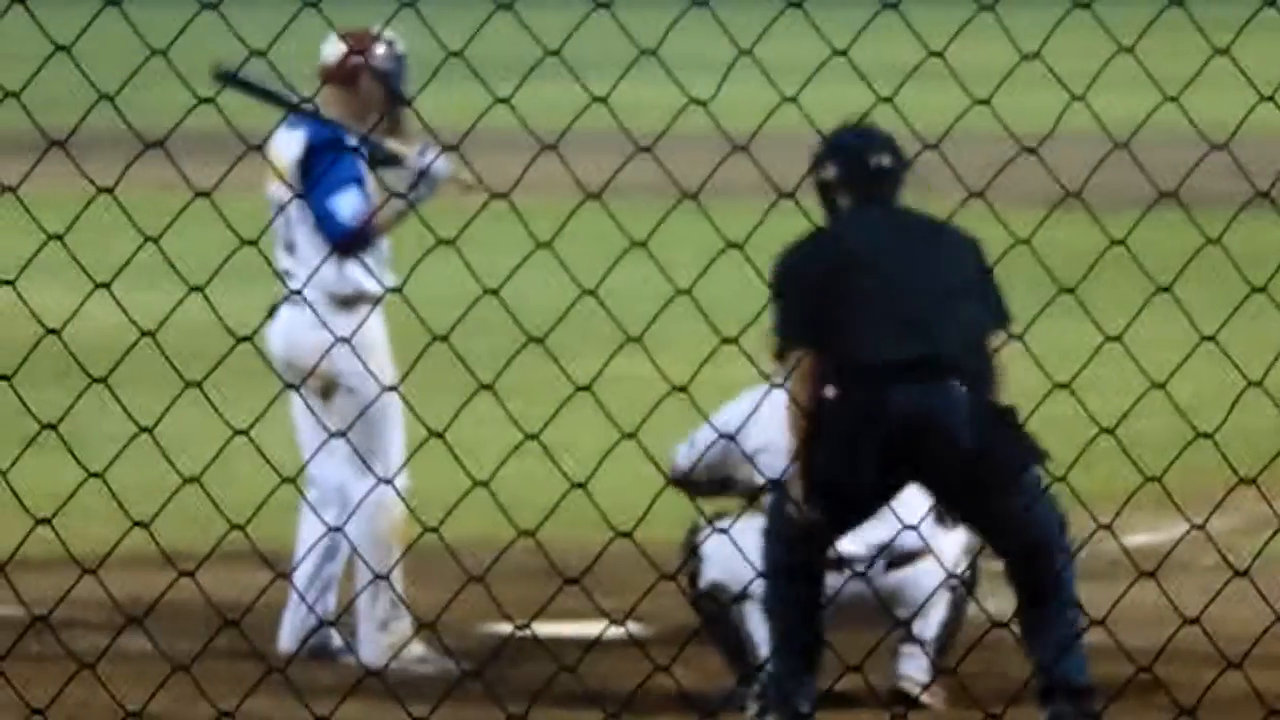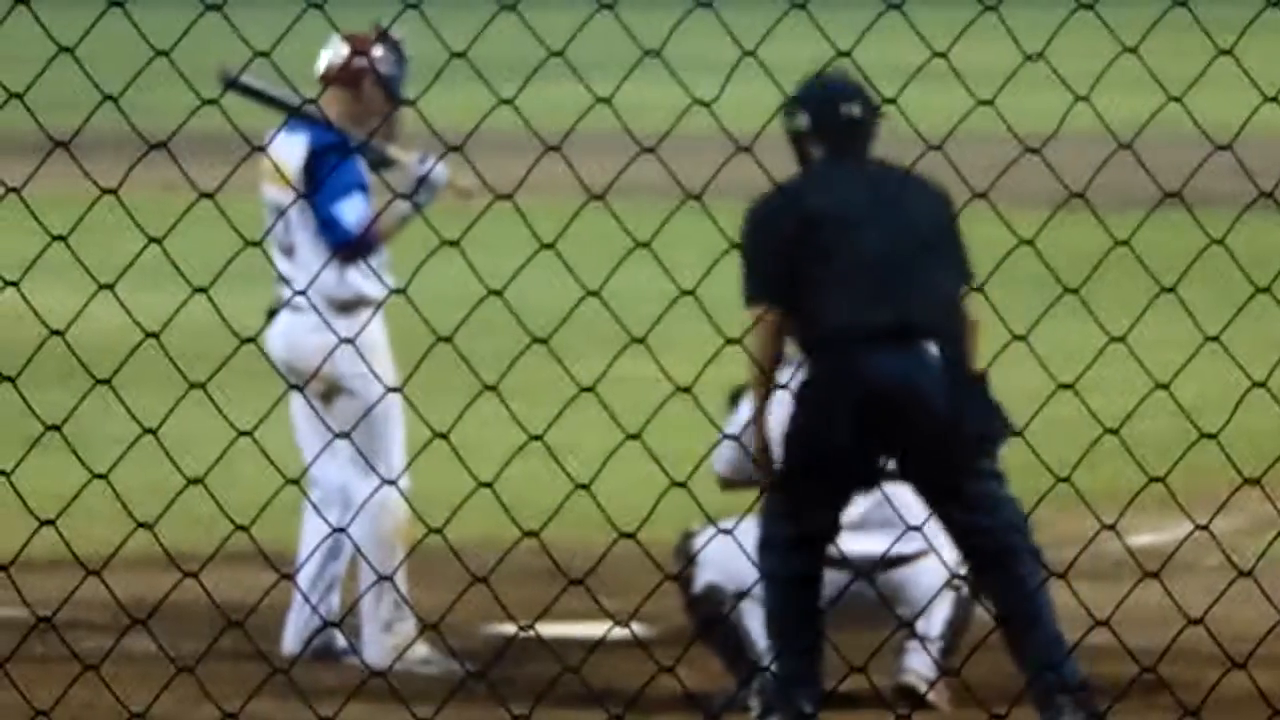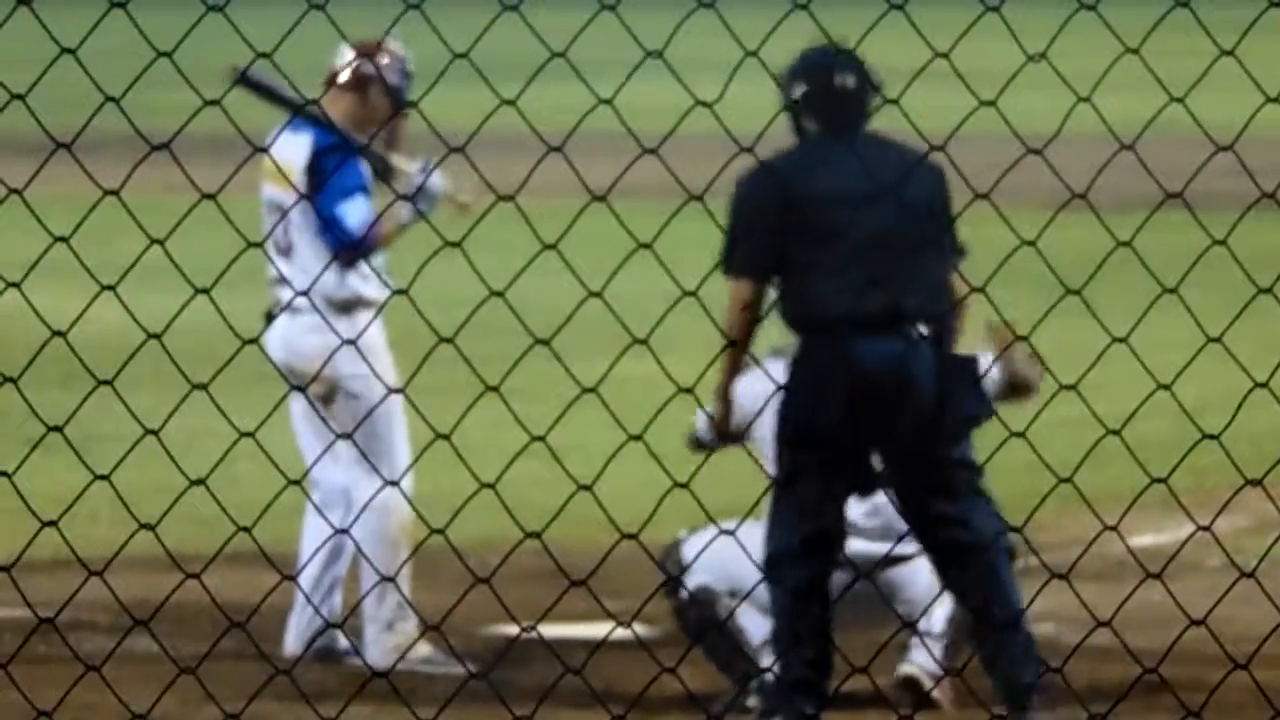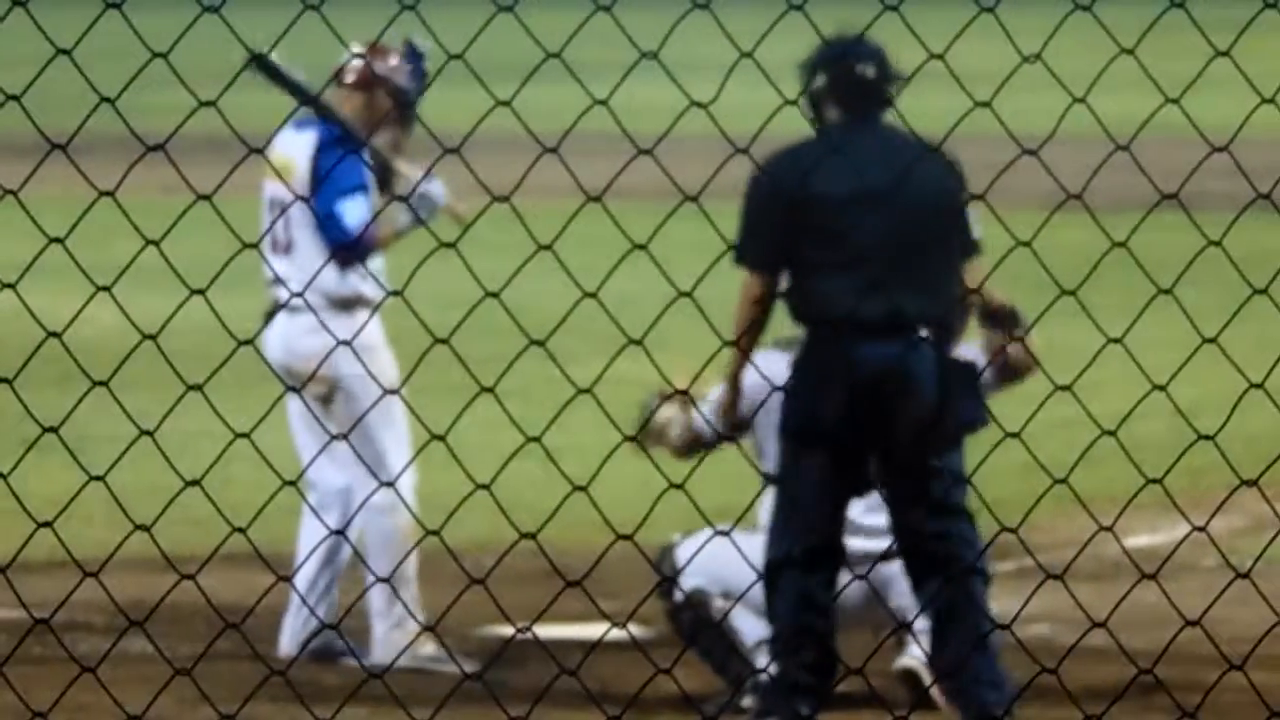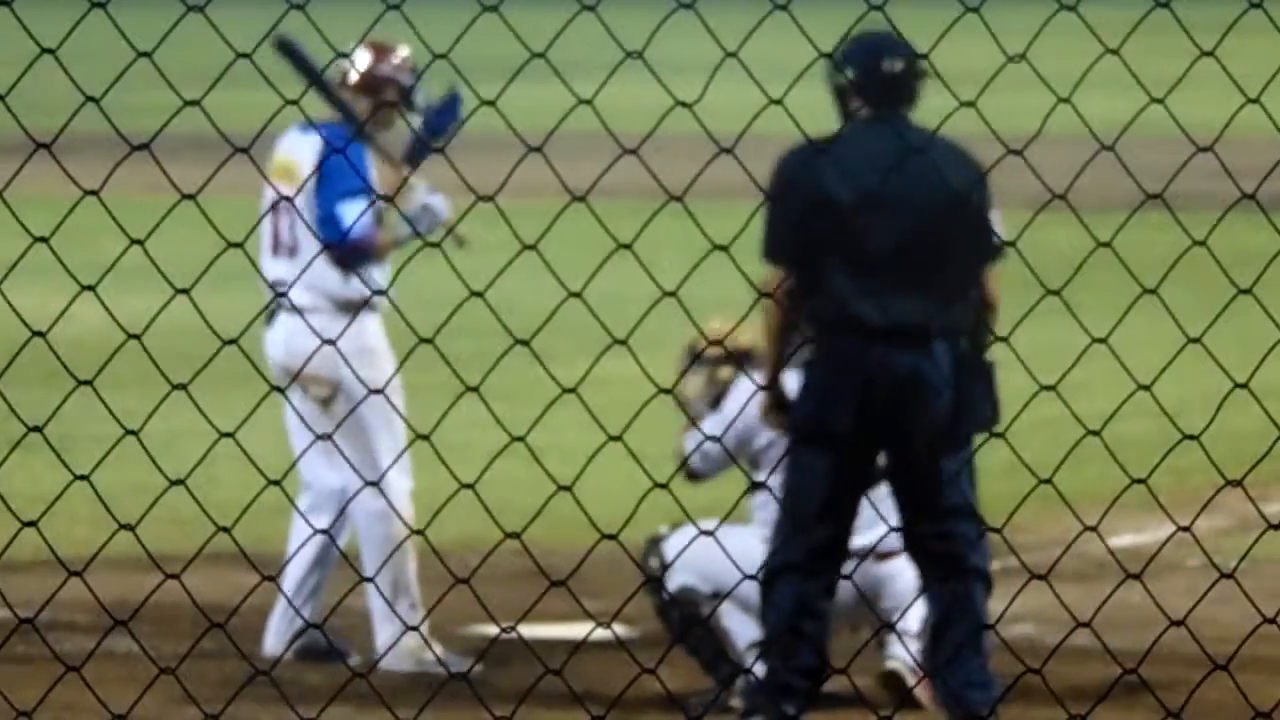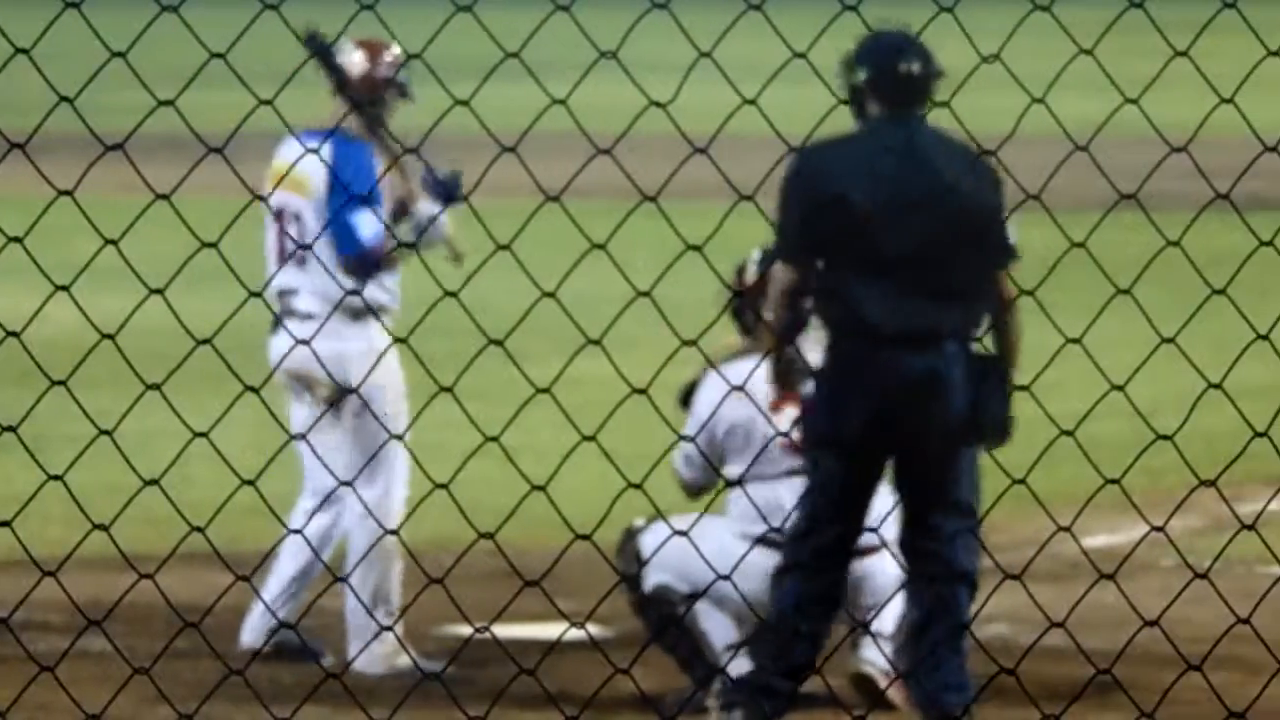
dt=0.2s
person 1, frame 1
left shoulder: (809, 257)
right shoulder: (954, 242)
left elbow: (805, 370)
right elbow: (988, 351)
left wrist: (801, 474)
right wrist: (982, 440)
left hip: (870, 412)
right hip: (960, 407)
left knee: (793, 532)
right knee: (1039, 545)
person 1, frame 2
left shoulder: (780, 208)
right shoulder: (926, 194)
left elbow: (769, 326)
right elbow: (962, 305)
left wrist: (760, 430)
right wrist: (963, 393)
left hip: (844, 380)
right hip: (934, 373)
left knee: (792, 537)
right knee: (994, 536)
person 1, frame 3
left shoulder: (773, 182)
right shoulder: (922, 171)
left elbow: (746, 298)
right elbow: (949, 284)
left wrist: (723, 393)
right wrist: (941, 368)
left hip: (833, 365)
right hip: (920, 358)
left knee: (803, 539)
right knee: (965, 530)
person 1, frame 4
left shoulder: (787, 172)
right shoulder: (937, 168)
left elbow: (758, 290)
right elbow: (963, 283)
left wrist: (731, 379)
left hip: (833, 367)
right hip: (921, 363)
left knee: (803, 541)
right knee: (944, 540)
person 1, frame 5
left shoulder: (809, 166)
right shoulder: (959, 168)
left elbow: (785, 286)
right elbow: (983, 291)
left wrist: (773, 376)
right wrist: (971, 373)
left hip: (845, 368)
right hip: (935, 367)
left knee: (806, 540)
right knee: (952, 542)
person 1, frame 6
left shoulder: (822, 165)
right shoulder: (971, 169)
left elbow: (788, 280)
right elbow: (1001, 293)
left wrist: (777, 359)
right wrist: (1001, 387)
left hip: (858, 371)
right hip: (945, 371)
left knee: (817, 540)
right knee: (944, 540)
person 2, frame 1
left shoulder: (295, 133)
right shoulder: (327, 145)
left elbow: (383, 139)
right elbow: (353, 233)
right wrist: (415, 189)
left hip: (302, 324)
right hip: (340, 326)
left knee: (331, 484)
right knee: (377, 483)
left ankle: (306, 626)
right ankle: (385, 638)
person 2, frame 2
left shoulder: (288, 138)
right shoulder: (329, 151)
left elbow: (375, 141)
right elbow: (356, 241)
left wrist: (387, 64)
right wrist: (415, 196)
left hip: (298, 328)
right hip: (341, 331)
left knee: (333, 485)
right knee: (379, 484)
left ankle: (311, 628)
right ankle: (389, 638)
person 2, frame 3
left shoulder: (290, 137)
right shoulder: (332, 150)
left elbow: (380, 148)
right elbow: (355, 241)
right wrist: (416, 204)
left hip: (295, 329)
right hip: (340, 332)
left knee: (335, 484)
right knee: (385, 481)
left ankle: (313, 628)
right ankle: (392, 637)
person 2, frame 4
left shoulder: (293, 136)
right shoulder: (336, 147)
left elbow: (362, 181)
right elbow: (355, 241)
left wrist: (393, 125)
right wrist: (416, 210)
left hip: (292, 329)
right hip: (340, 331)
left knee: (331, 485)
right knee: (387, 481)
left ankle: (307, 629)
right ankle: (401, 636)
person 2, frame 5
left shoulder: (295, 141)
right shoulder: (344, 149)
right elbow: (351, 245)
right wrist: (417, 221)
left hip: (291, 332)
right hip: (343, 334)
left knee: (326, 487)
right knee: (383, 486)
left ankle: (292, 626)
right ankle: (402, 639)
person 2, frame 6
left shoulder: (291, 151)
right shoulder: (353, 156)
right elbow: (361, 253)
left wrist: (408, 206)
right wrist: (420, 228)
left hip: (293, 337)
right hip: (350, 340)
left knee: (329, 487)
right knee: (378, 492)
left ankle: (270, 621)
right ankle: (377, 643)
person 3, frame 1
left shoulder: (762, 399)
left elbow: (684, 474)
left wrist: (750, 484)
right hip: (907, 581)
left knee: (709, 546)
right knee: (955, 537)
right ankle: (917, 674)
person 3, frame 2
left shoulder: (775, 384)
left elbow: (730, 473)
right hip: (904, 581)
left knee: (700, 552)
right knee: (958, 545)
right ankle: (924, 668)
person 3, frame 3
left shoulder: (770, 376)
left elbow: (703, 436)
right elbow: (1023, 375)
right hip: (905, 576)
left knee: (688, 558)
left ankle: (766, 677)
right ankle: (928, 663)
person 3, frame 4
left shoulder: (767, 369)
left elbow: (683, 438)
right elbow: (1016, 359)
right hip: (899, 582)
left knee: (681, 563)
left ankle: (765, 675)
right ankle: (921, 654)
person 3, frame 5
left shoulder: (758, 386)
left elbow: (694, 466)
left wrist: (703, 376)
right hip: (888, 576)
left knee: (667, 554)
left ankle: (757, 676)
right ankle: (907, 659)
person 3, frame 6
left shoulder: (726, 381)
left elbow: (692, 482)
left hip: (766, 571)
right hip: (865, 573)
left knee: (643, 549)
right knee: (903, 542)
left ankle: (733, 676)
right ankle: (879, 659)
